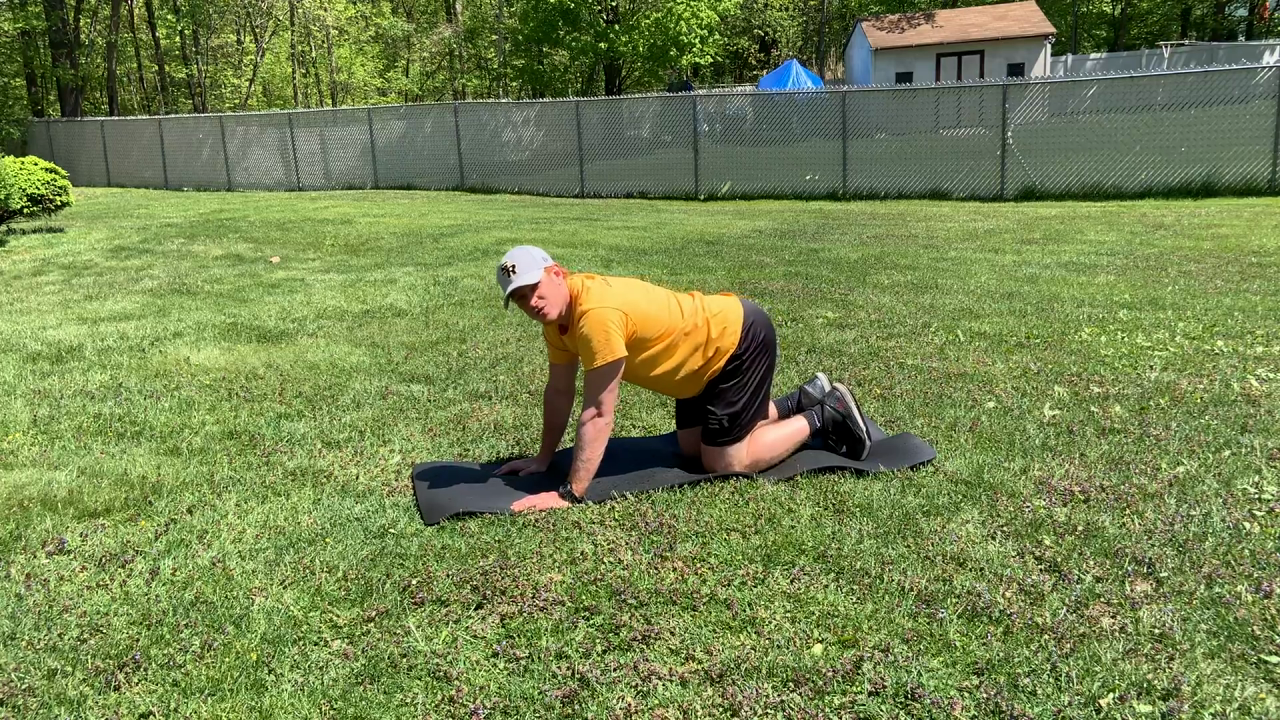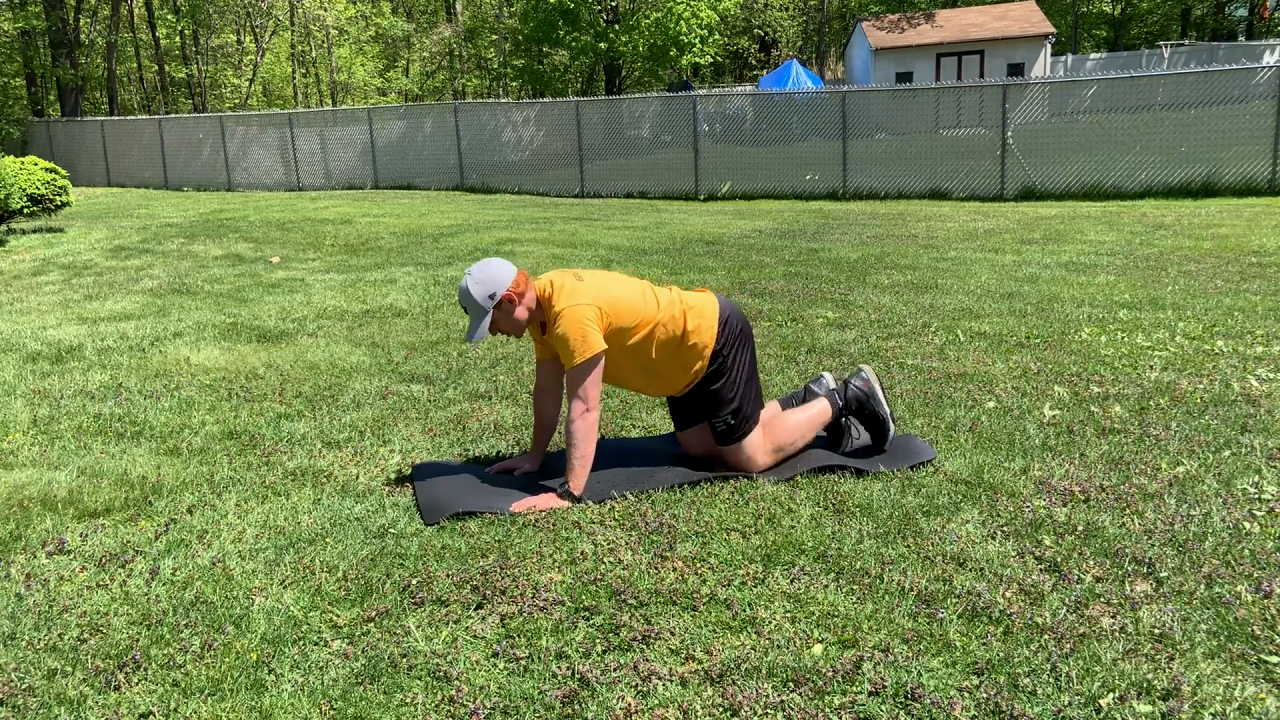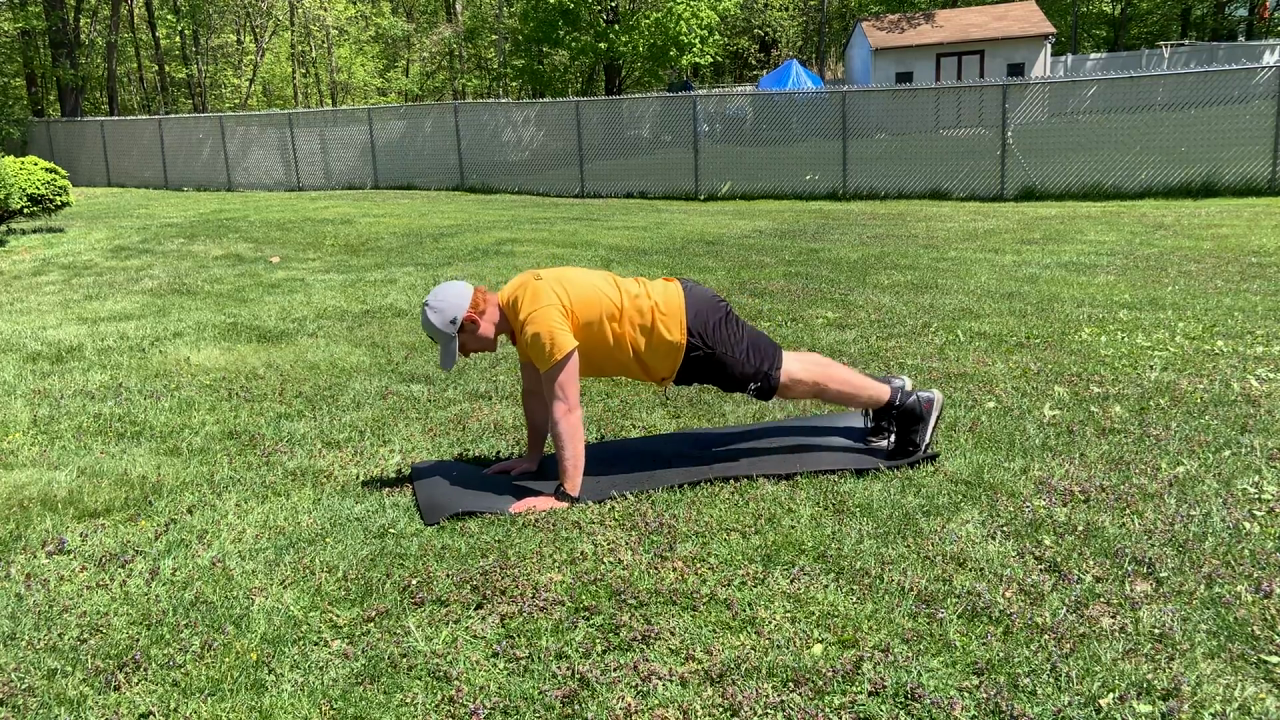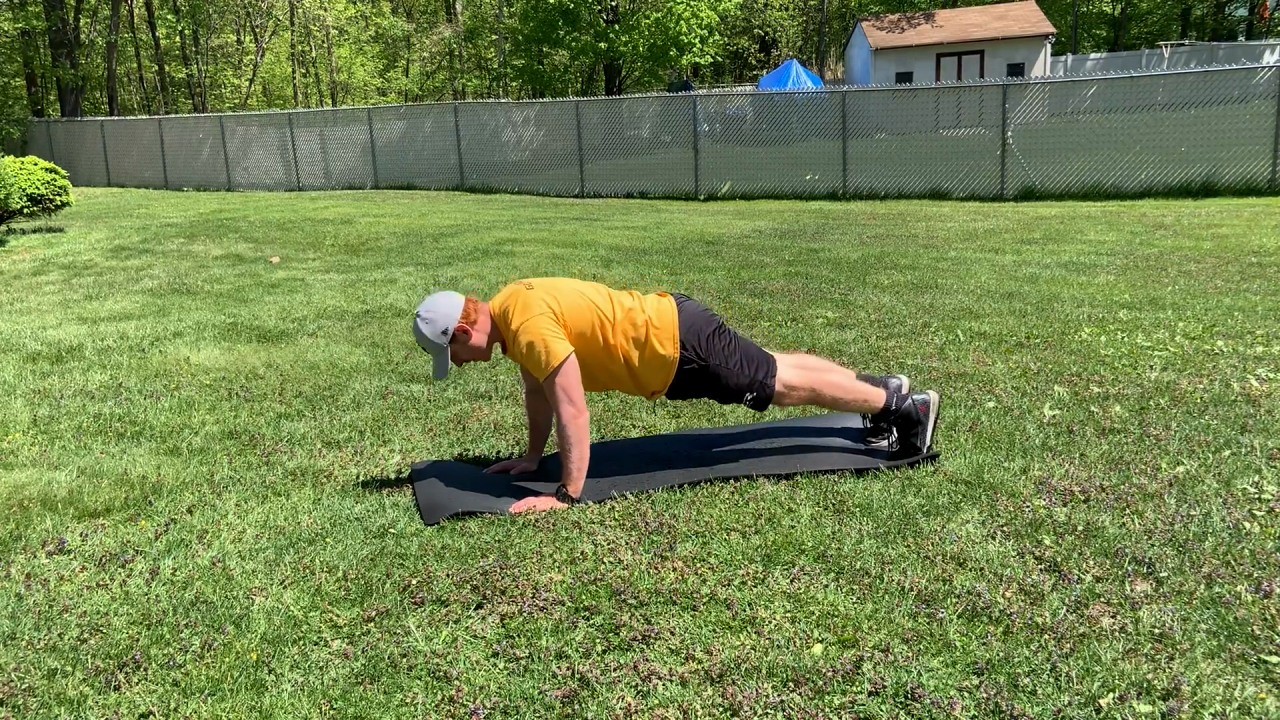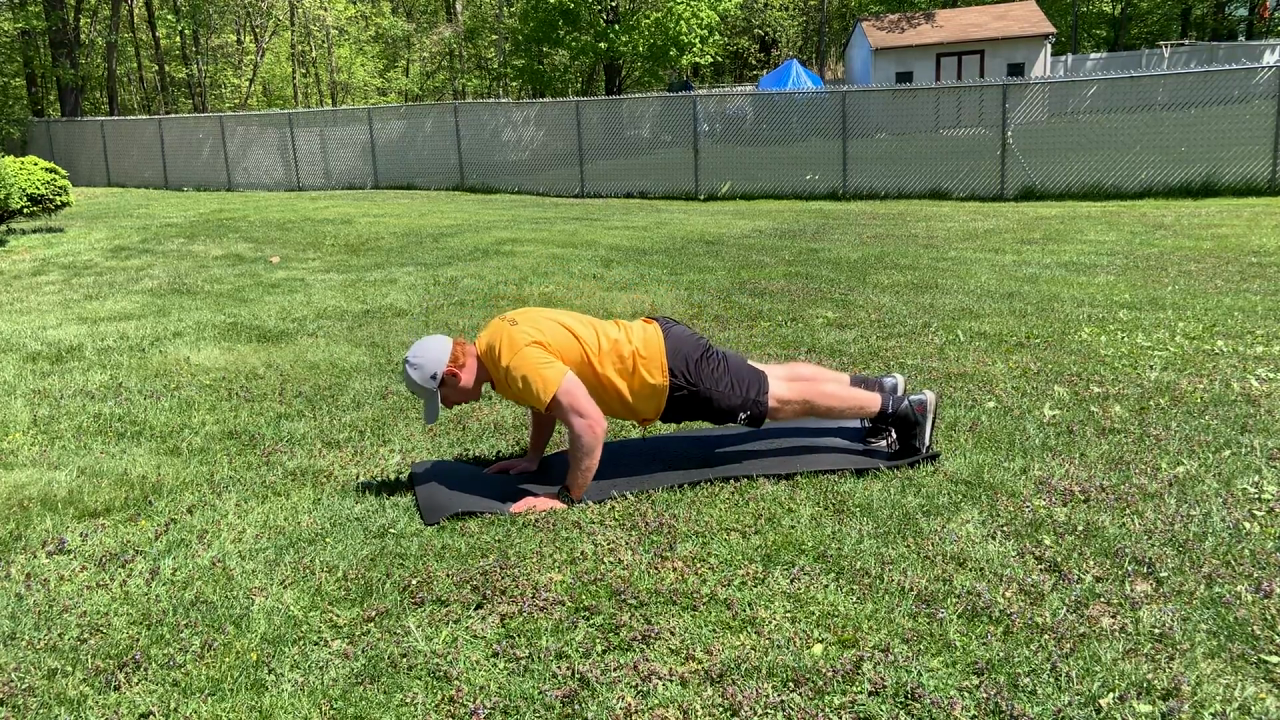
dt=1s
person 1, frame 1
left shoulder: (596, 315)
right shoulder: (556, 310)
left elbow: (598, 415)
right elbow: (559, 391)
left wrist: (570, 494)
right wrist: (542, 458)
left hip: (742, 339)
right hip: (711, 341)
left knee: (724, 462)
right knee: (692, 447)
left ankle: (825, 414)
right ankle: (804, 399)
person 1, frame 2
left shoulder: (572, 313)
right shoulder: (542, 304)
left elbow: (584, 411)
right elbow: (547, 391)
left wrist: (569, 494)
right wrist: (535, 456)
left hip: (716, 337)
right hip: (690, 346)
left knee: (752, 457)
right knee: (698, 446)
left ankle: (848, 398)
right ankle: (809, 398)
person 1, frame 3
left shoulder: (537, 318)
right shoulder: (515, 302)
left elbow: (564, 408)
right elbow: (534, 390)
left wrist: (567, 493)
right wrist: (531, 457)
left hip: (689, 330)
right hip: (677, 310)
left knee: (790, 380)
right knee: (780, 368)
left ankle: (908, 403)
right ankle: (888, 391)
person 1, frame 4
left shoulder: (527, 327)
right shoulder: (508, 307)
left elbow: (573, 411)
right elbow: (538, 386)
left wrist: (567, 494)
right wrist: (532, 456)
left hip: (679, 345)
right hip: (667, 325)
left knee: (784, 386)
right knee: (776, 368)
left ankle: (906, 406)
right ankle: (882, 386)
person 1, frame 5
left shoulder: (514, 362)
right shoulder: (497, 338)
left elbow: (589, 423)
left wrist: (567, 496)
right wrist: (532, 456)
left hip: (667, 373)
right hip: (654, 344)
left knee: (780, 399)
right knee: (766, 378)
left ankle: (902, 407)
right ankle: (877, 387)
